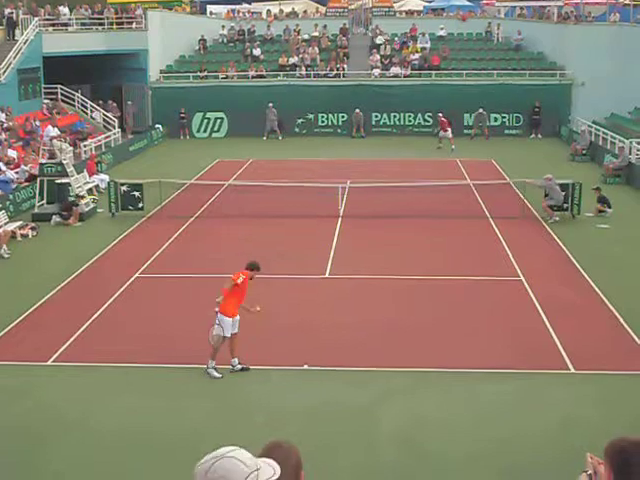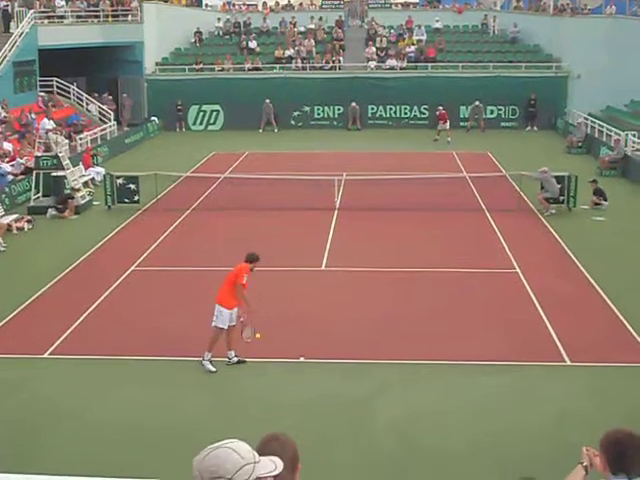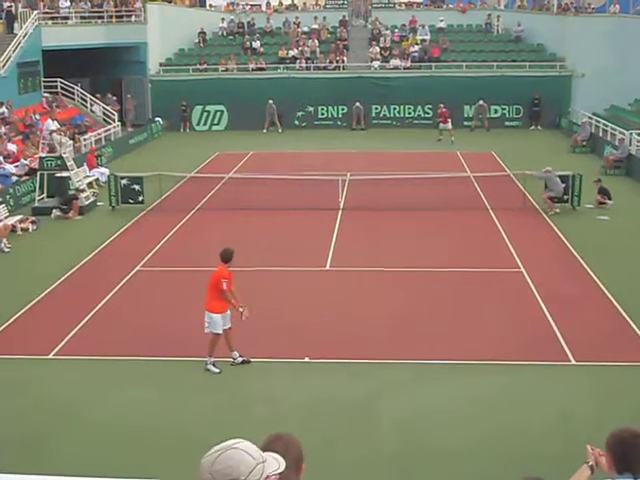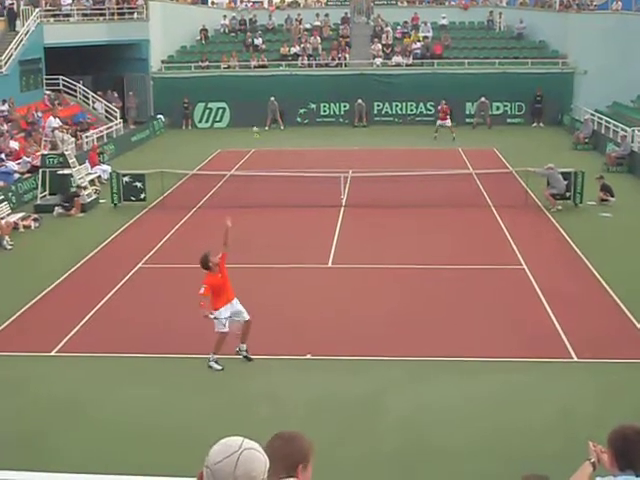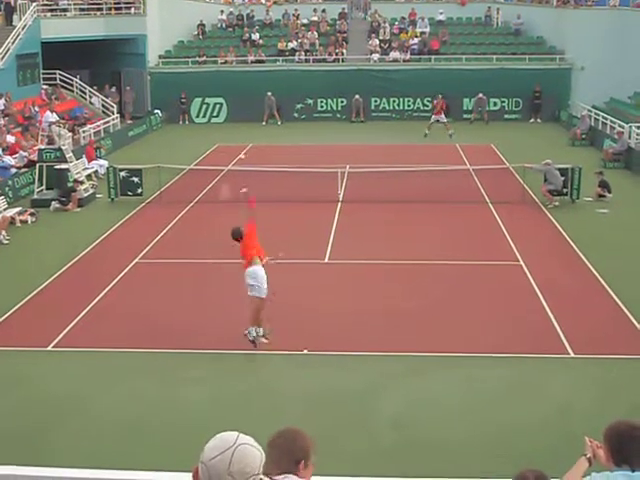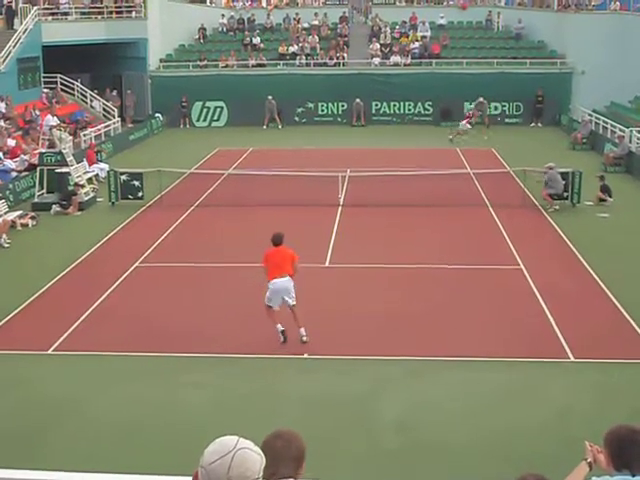
dt=0.7s
person 1, frame 1
left shoulder: (244, 279)
right shoulder: (243, 274)
right elbow: (228, 285)
left wrist: (249, 309)
right wrist: (221, 298)
left hip: (233, 313)
right hip: (226, 312)
left knee: (233, 336)
right knee: (220, 339)
left ankle: (235, 364)
right ankle: (210, 367)
person 1, frame 2
left shoulder: (242, 269)
right shoulder: (244, 269)
left elbow: (241, 291)
right elbow: (238, 290)
left wrist: (247, 305)
right wrist: (242, 308)
left hip: (231, 304)
right hip: (224, 304)
left knee: (231, 329)
right knee: (219, 330)
left ankle: (231, 357)
right ankle: (206, 359)
person 1, frame 3
left shoulder: (226, 272)
right shoulder: (222, 274)
left elbow: (231, 290)
right elbow: (225, 294)
left wrist: (239, 304)
right wrist: (235, 306)
left hip: (224, 307)
right hip: (215, 309)
left knee: (227, 330)
right knee: (216, 334)
left ankle: (235, 357)
right ankle: (209, 362)
person 1, frame 4
left shoulder: (221, 265)
right shoulder: (208, 281)
left elbow: (225, 245)
right elbow: (202, 298)
left wrist: (228, 228)
right wrist: (206, 310)
left hip: (232, 302)
right hip: (220, 308)
left knee: (247, 322)
right knee: (224, 333)
left ankle: (242, 349)
right ankle: (212, 359)
person 1, frame 5
left shoulder: (243, 245)
right shoulder: (249, 238)
right elbow: (251, 214)
left wrist: (262, 261)
right wrist: (248, 197)
left hip: (253, 271)
right hip: (256, 271)
left knee: (260, 301)
right knee: (259, 301)
left ankle: (259, 331)
right ankle: (252, 330)
person 1, frame 6
left shoulder: (268, 253)
right shoulder: (290, 252)
left elbow: (267, 272)
right elbow: (295, 270)
left hip: (274, 283)
right hip: (287, 281)
left knee: (269, 309)
right knee: (292, 308)
left ankle: (280, 329)
right ankle: (303, 334)
